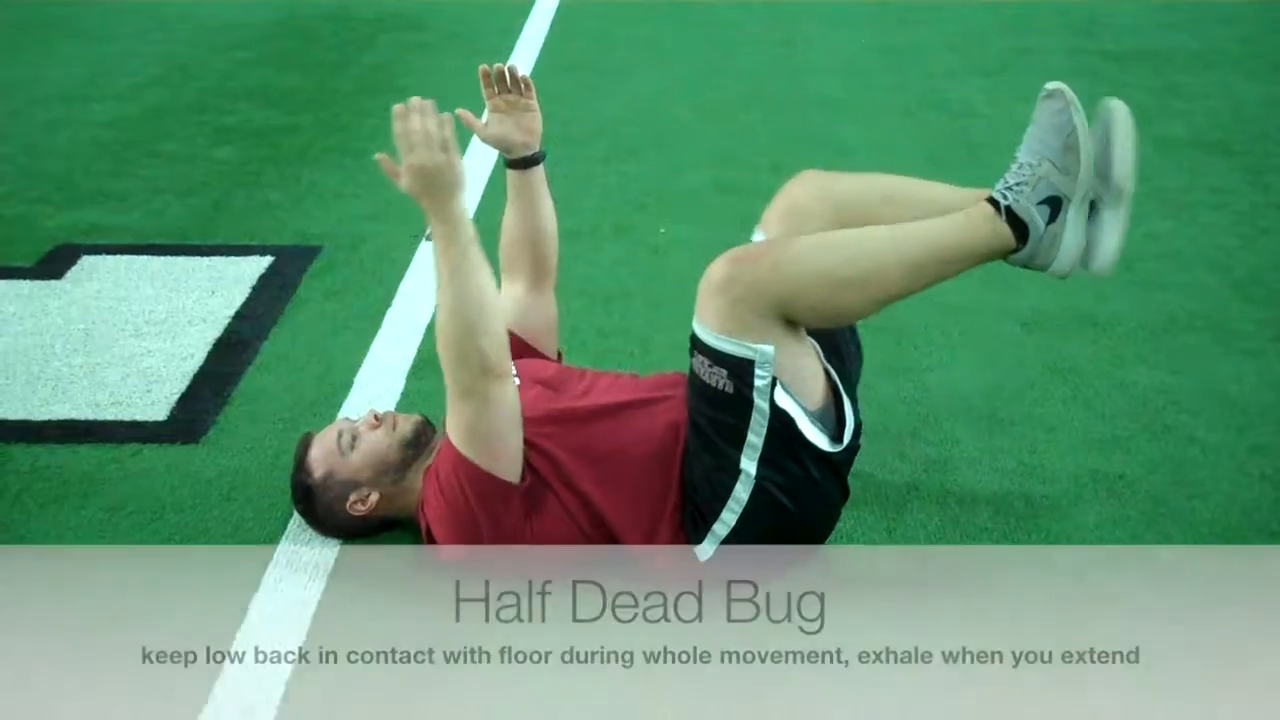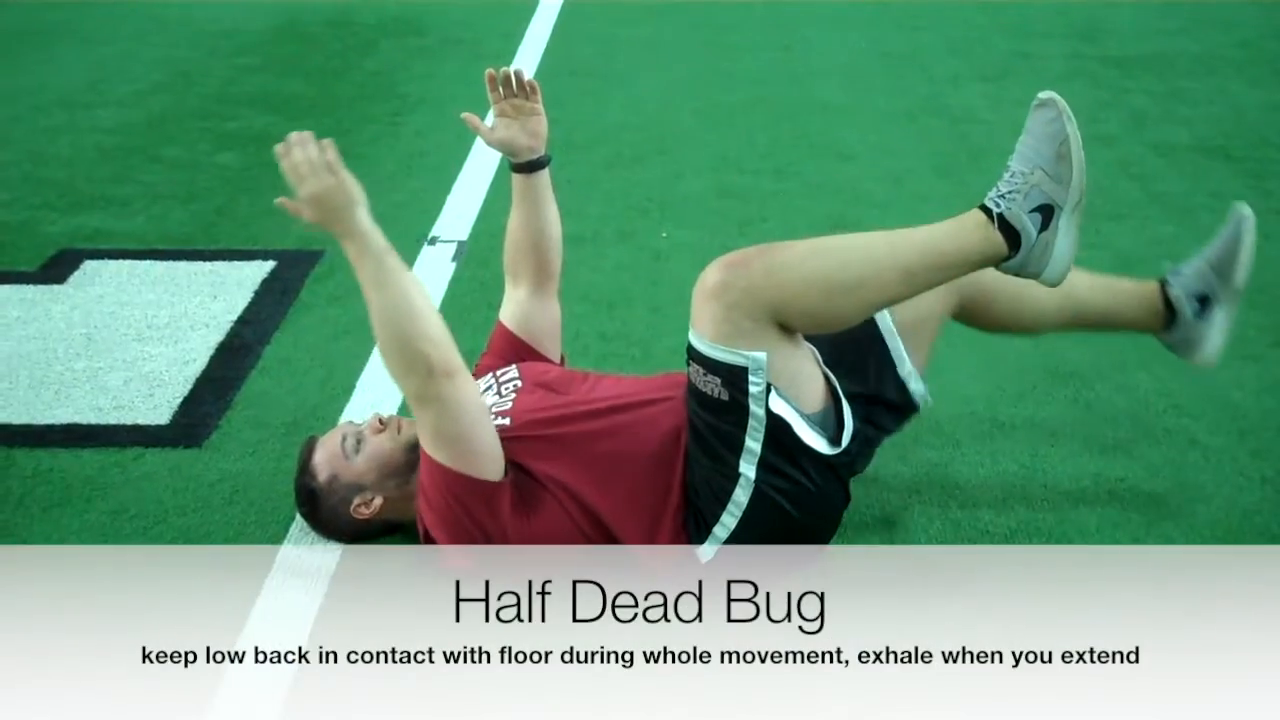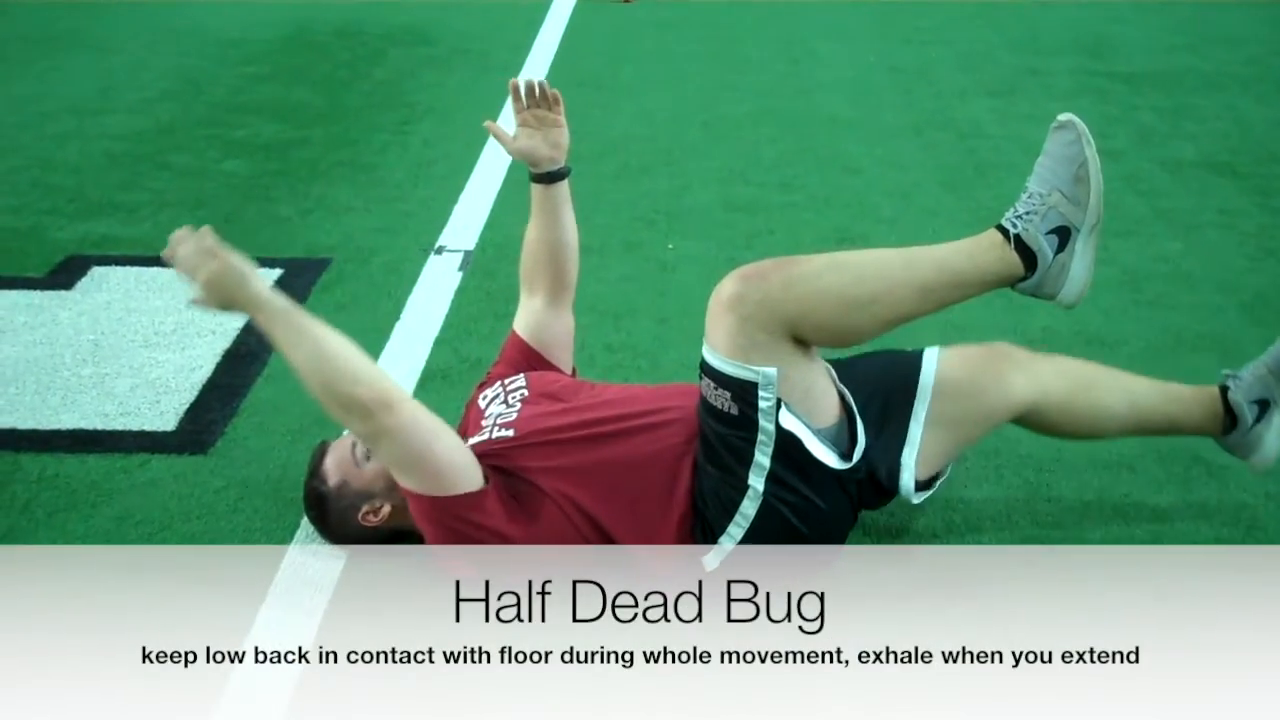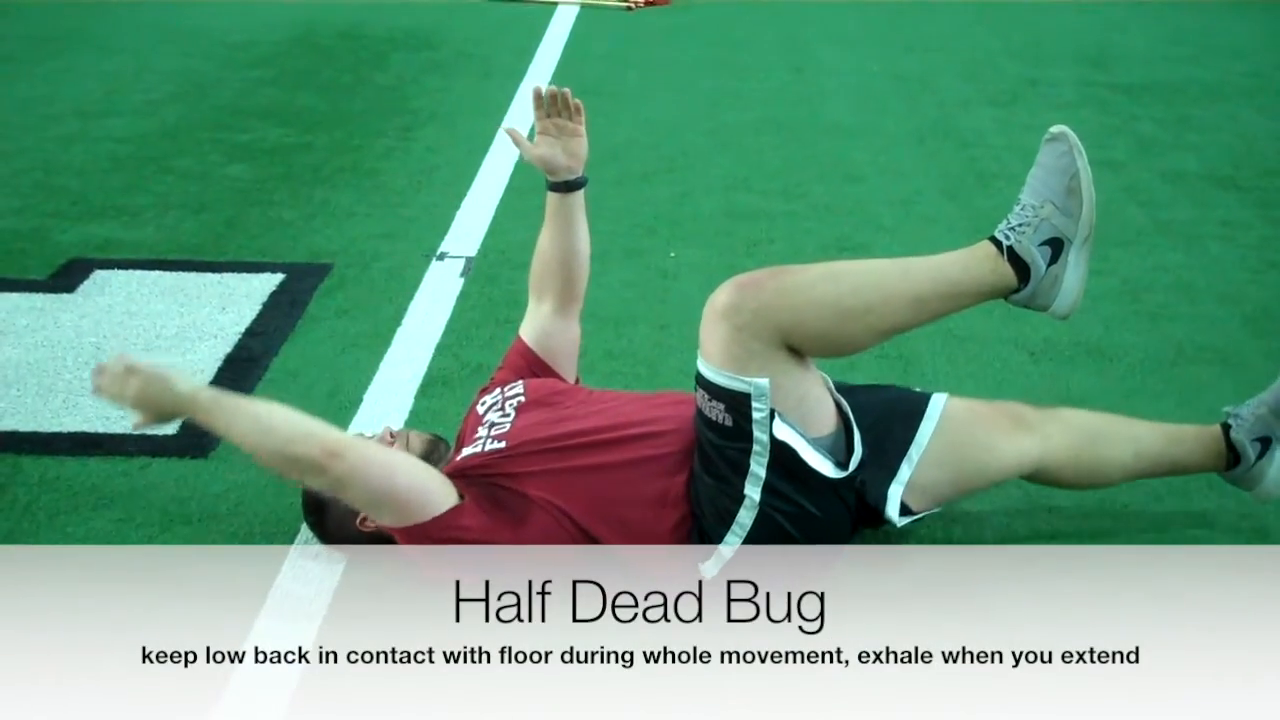
dt=0.4s
person 1, frame 1
left shoulder: (480, 411)
right shoulder: (462, 509)
left elbow: (531, 281)
right elbow: (482, 377)
left wrist: (523, 158)
right wrist: (446, 209)
left hip: (746, 427)
right hip: (750, 497)
left knee: (814, 198)
right knee: (742, 275)
left ankle: (1022, 216)
right ankle: (1017, 222)
person 1, frame 2
left shoulder: (500, 386)
right shoulder: (455, 507)
left elbow: (532, 282)
right elbow: (431, 379)
left wrist: (527, 159)
right wrist: (352, 227)
left hip: (760, 437)
right hip: (746, 504)
left knee: (940, 263)
right knee: (733, 281)
left ankle: (1169, 306)
right ankle: (1009, 226)
person 1, frame 3
left shoulder: (501, 397)
right shoulder: (457, 515)
left elbow: (550, 291)
right elbow: (378, 403)
left wrist: (548, 172)
right wrist: (254, 294)
left hip: (771, 449)
right hip: (751, 513)
left knee: (1004, 373)
right knee: (751, 293)
right ankle: (1022, 250)
person 1, frame 4
left shoulder: (505, 402)
right shoulder: (447, 521)
left elbow: (558, 298)
right elbow: (323, 452)
left wrist: (564, 181)
right wrist: (184, 395)
left hip: (775, 458)
right hip: (744, 514)
left knee: (1024, 431)
right knee: (744, 305)
right ankle: (1017, 260)
